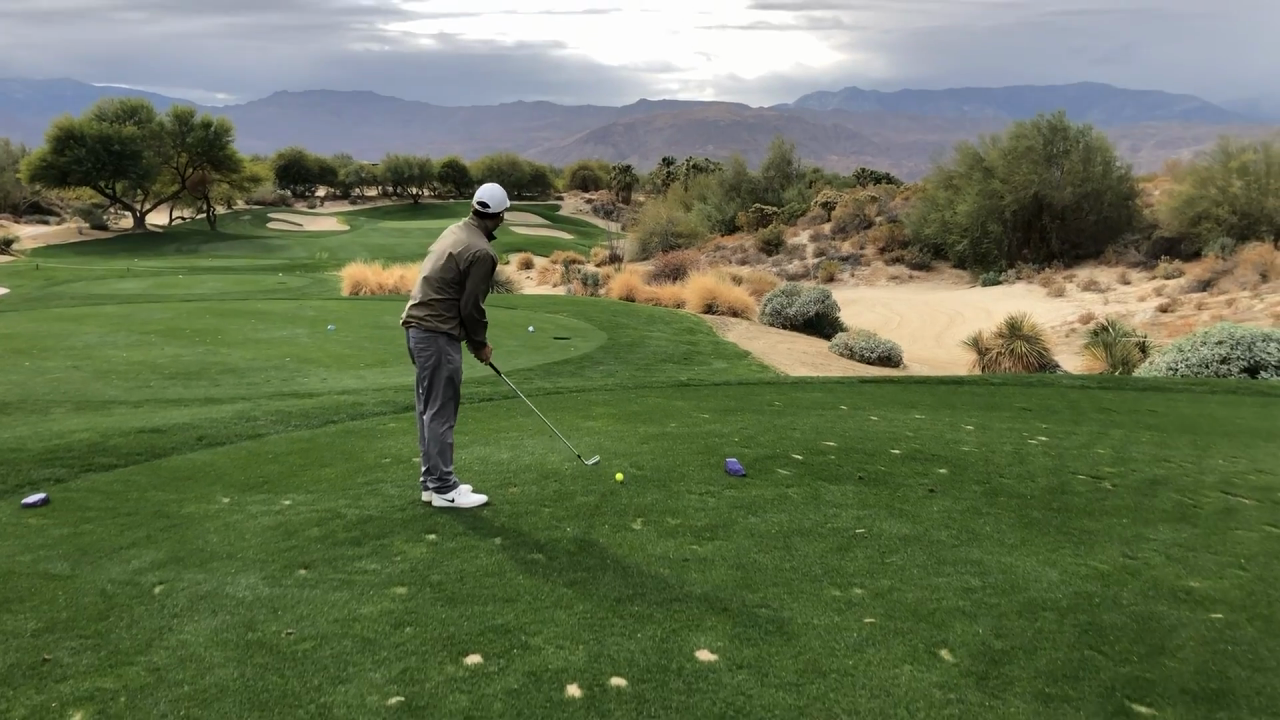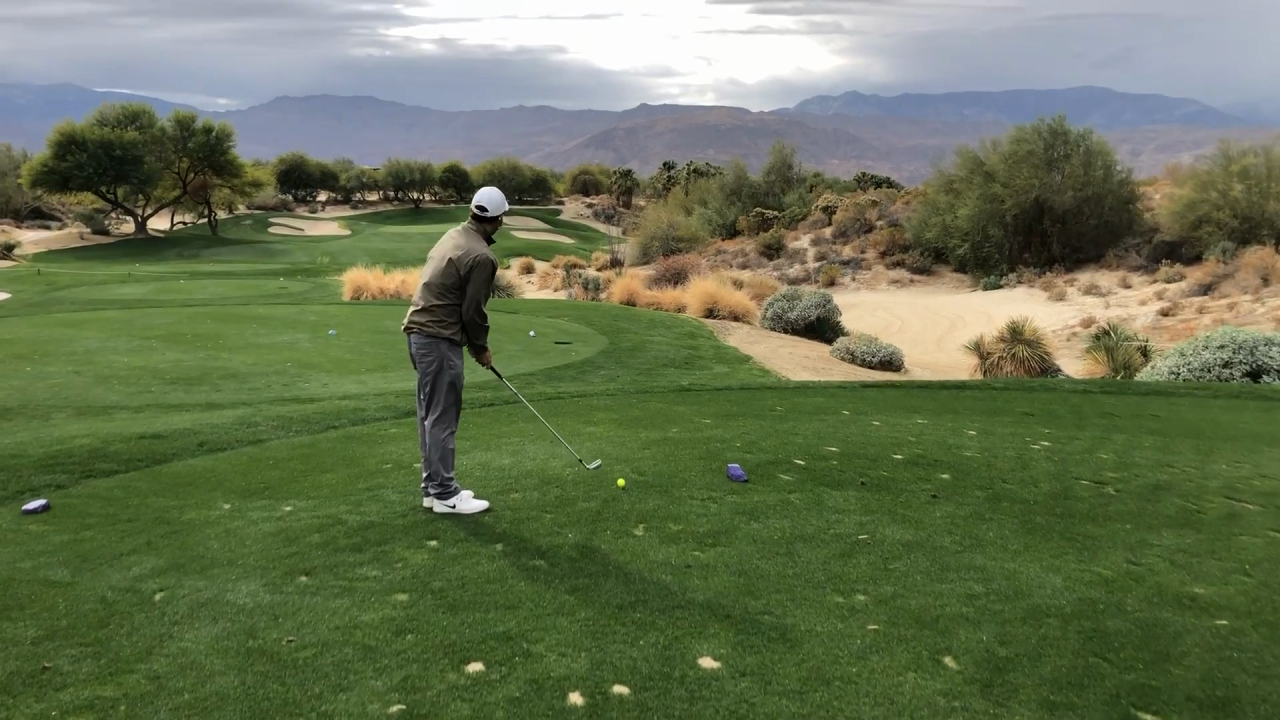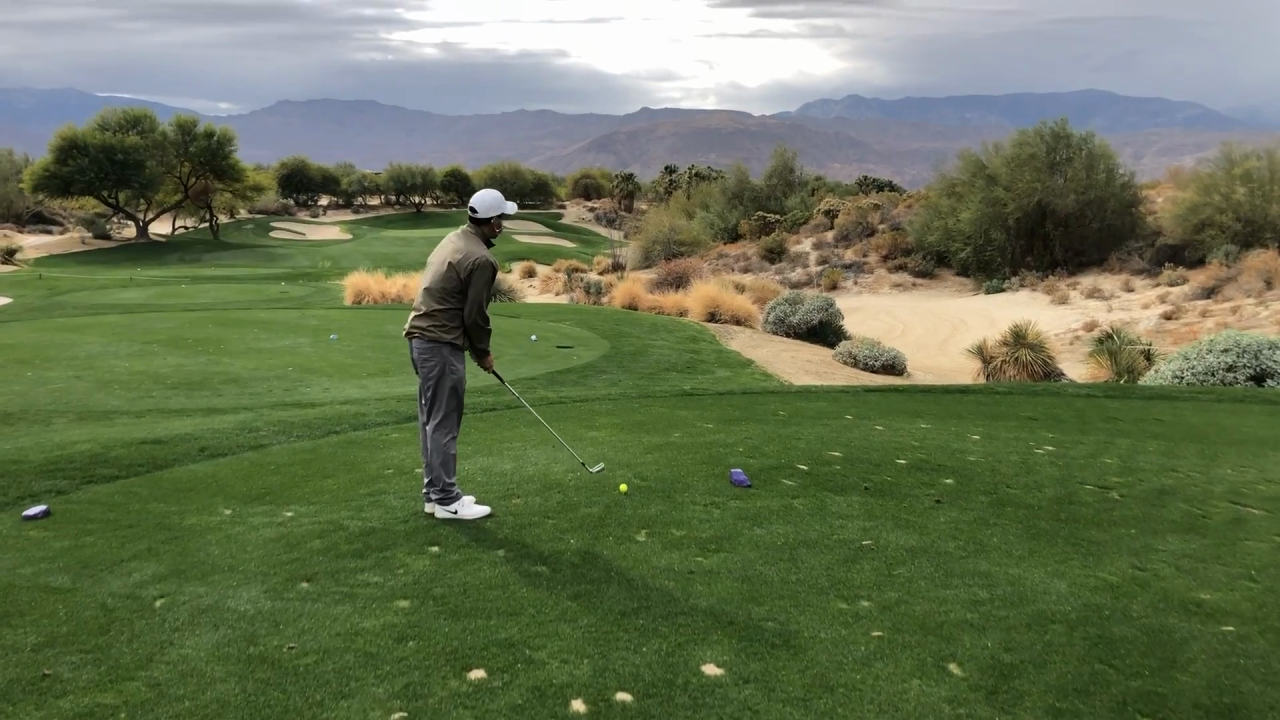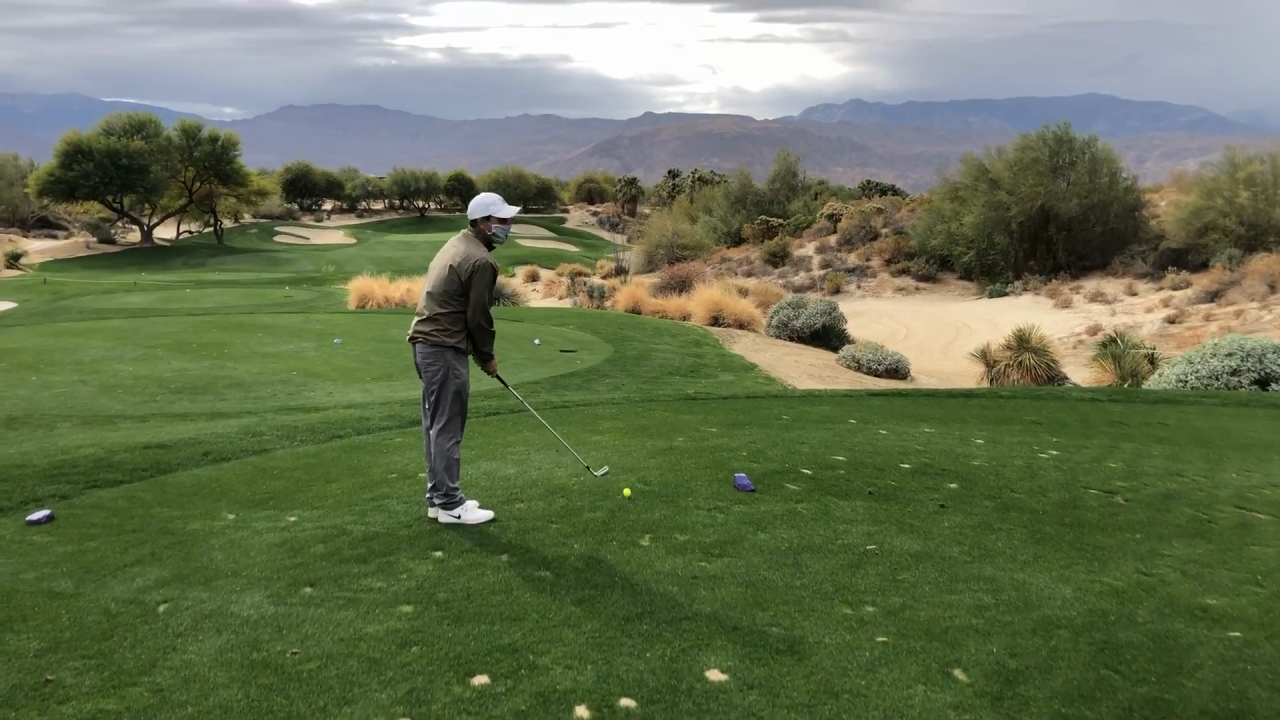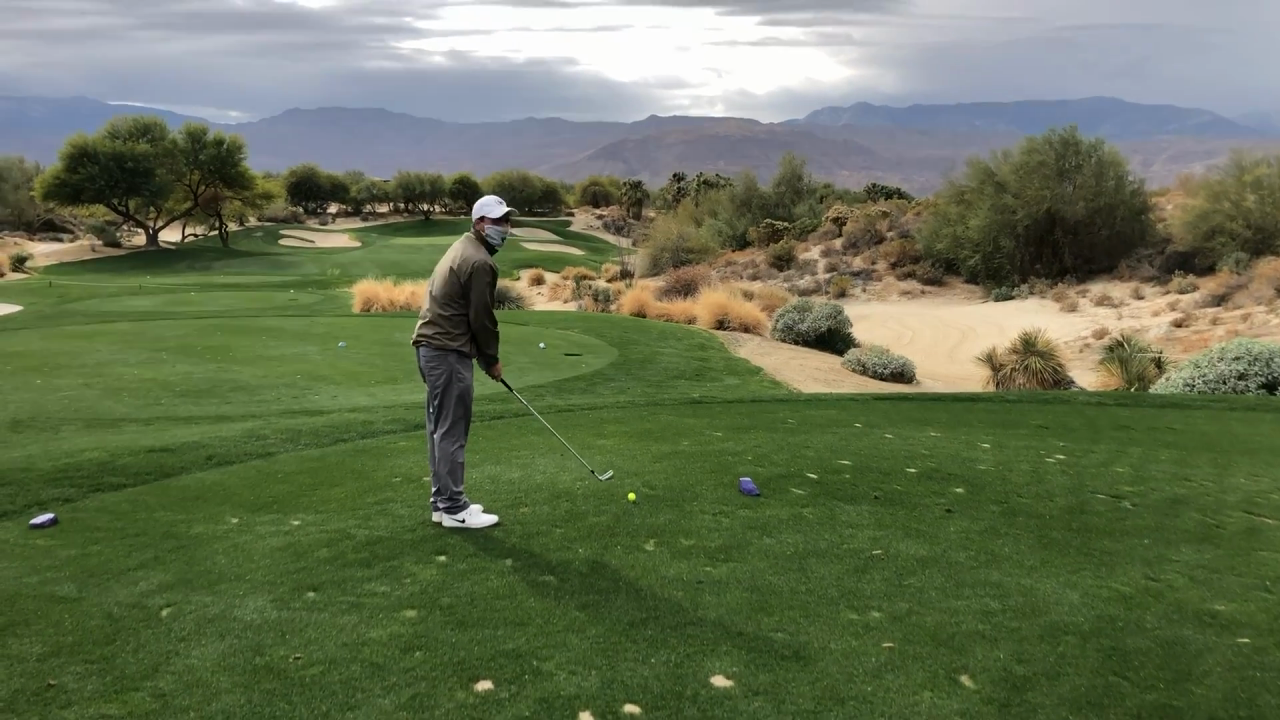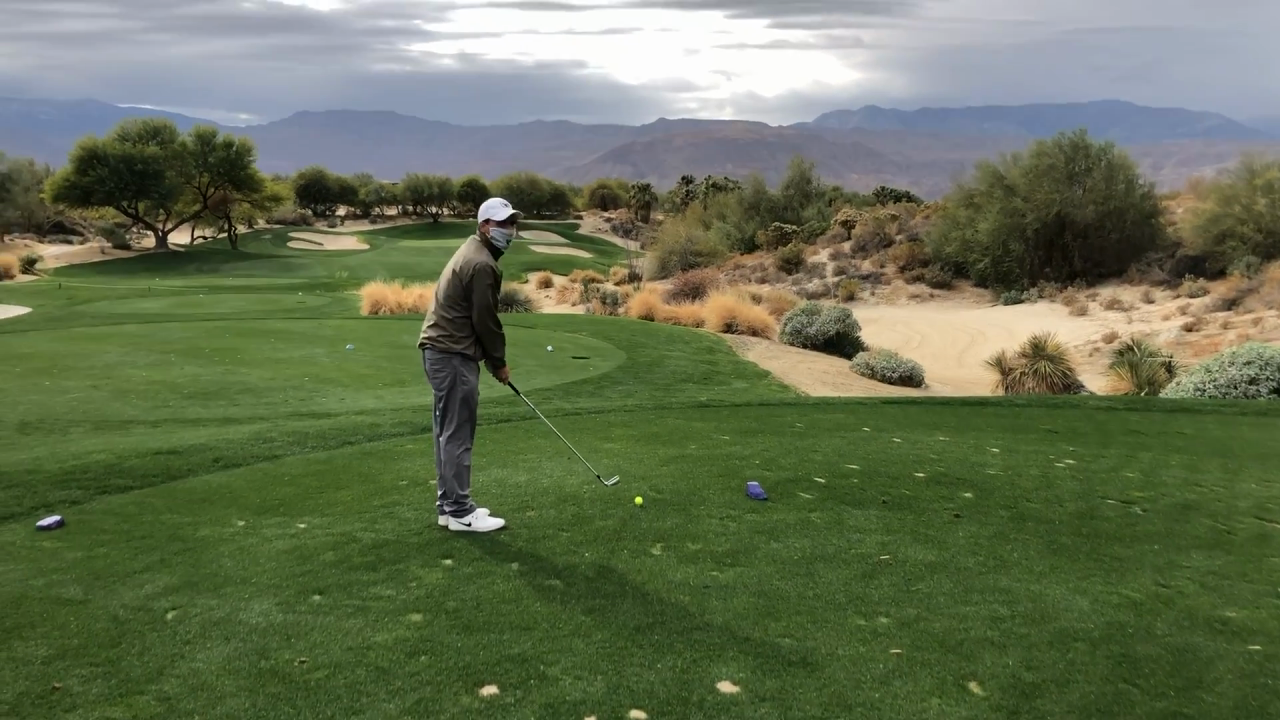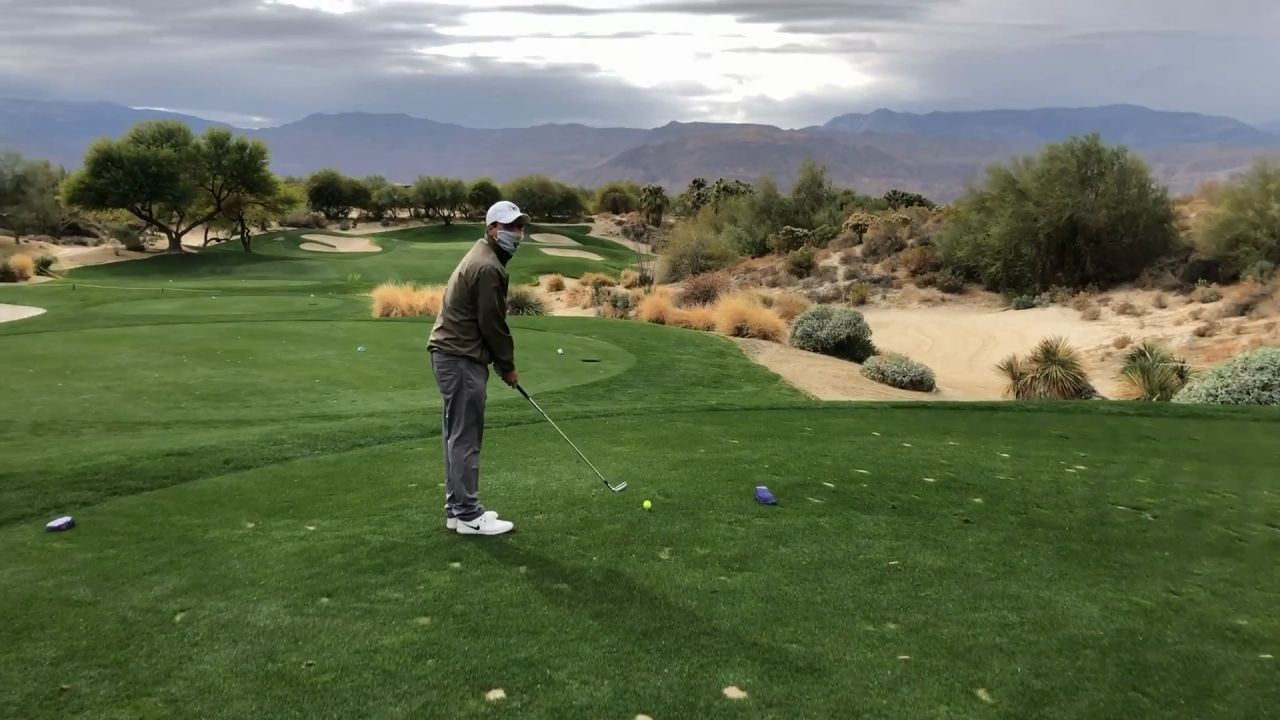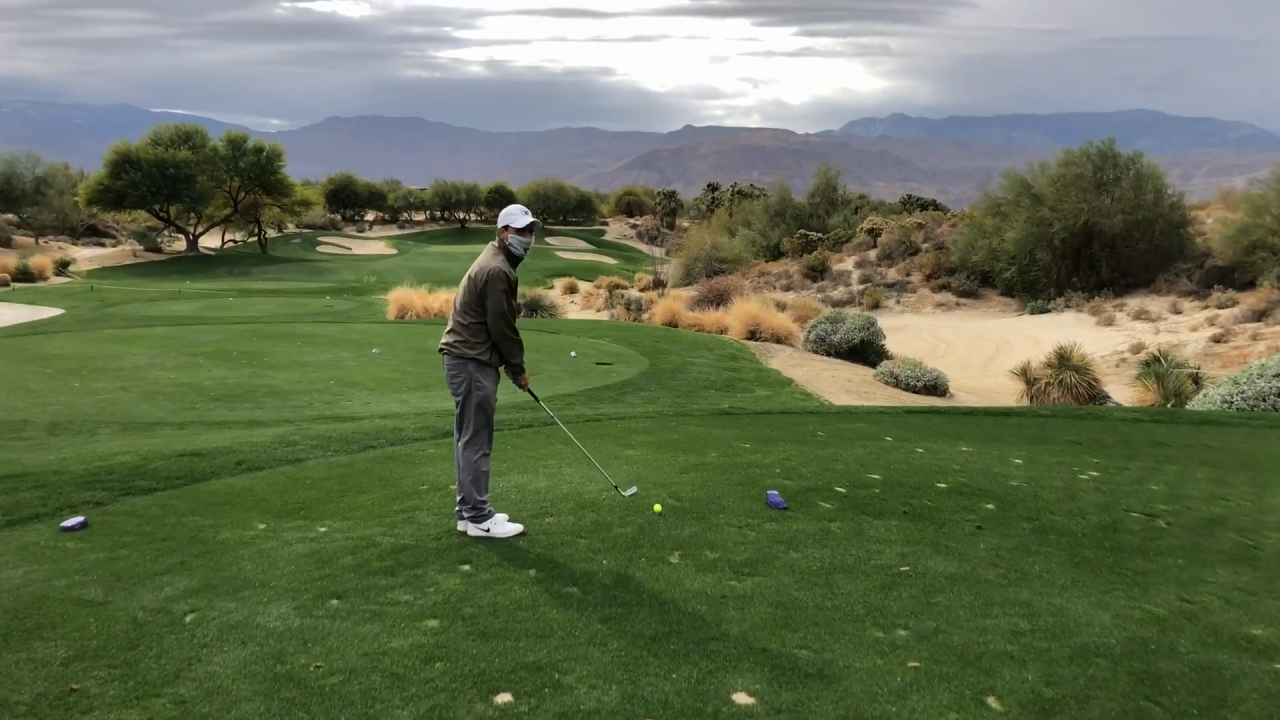
dt=0.1s
person 1, frame 1
left shoulder: (455, 231)
right shoulder: (481, 252)
right elbow: (471, 306)
left wrist: (474, 340)
right wrist: (480, 344)
left hip: (420, 327)
right hip: (438, 335)
left knee: (430, 409)
right knee: (440, 412)
left ankle: (433, 480)
right ankle: (443, 489)
person 1, frame 2
left shoulder: (454, 236)
right shoulder: (480, 256)
right elbow: (472, 311)
left wrist: (475, 346)
right wrist: (481, 349)
left hip: (421, 332)
right hip: (439, 340)
left knee: (431, 415)
right knee: (442, 418)
left ankle: (434, 486)
right ankle: (444, 495)
person 1, frame 3
left shoulder: (454, 239)
right shoulder: (481, 259)
right elbow: (474, 314)
left wrist: (477, 349)
right wrist: (483, 353)
left hip: (423, 337)
right hip: (441, 345)
left knee: (433, 420)
right knee: (444, 423)
left ankle: (436, 492)
right ankle: (445, 500)
person 1, frame 4
left shoulder: (457, 244)
right shoulder: (480, 261)
right elbow: (478, 316)
left wrist: (480, 354)
right wrist: (487, 357)
left hip: (428, 342)
right hip: (444, 349)
left knee: (437, 424)
right knee: (448, 427)
left ankle: (439, 496)
right ankle: (448, 505)
person 1, frame 5
left shoulder: (462, 248)
right shoulder: (480, 263)
right elbow: (481, 318)
left wrist: (484, 357)
right wrist: (491, 360)
left hip: (432, 346)
right hip: (448, 353)
left knee: (441, 428)
right knee: (452, 431)
left ankle: (444, 500)
right ankle: (453, 509)
person 1, frame 6
left shoulder: (471, 252)
right shoulder: (482, 264)
right elbow: (485, 321)
left wrist: (491, 359)
right wrist: (499, 363)
left hip: (442, 351)
right hip: (454, 356)
left knee: (448, 432)
right knee: (458, 435)
left ankle: (449, 504)
right ankle: (459, 512)
person 1, frame 7
left shoulder: (481, 257)
right shoulder: (488, 267)
right elbow: (492, 323)
left wrist: (499, 362)
right wrist: (507, 366)
left hip: (453, 355)
right hip: (461, 359)
left knee: (457, 436)
right knee: (466, 438)
left ankle: (457, 507)
right ankle: (468, 515)
person 1, frame 8
left shoulder: (495, 262)
right shoulder: (497, 271)
right elbow: (501, 328)
left wrist: (511, 366)
right wrist: (518, 369)
left hip: (467, 358)
right hip: (472, 362)
left knee: (469, 438)
right knee: (476, 441)
left ankle: (469, 509)
right ankle: (478, 518)
